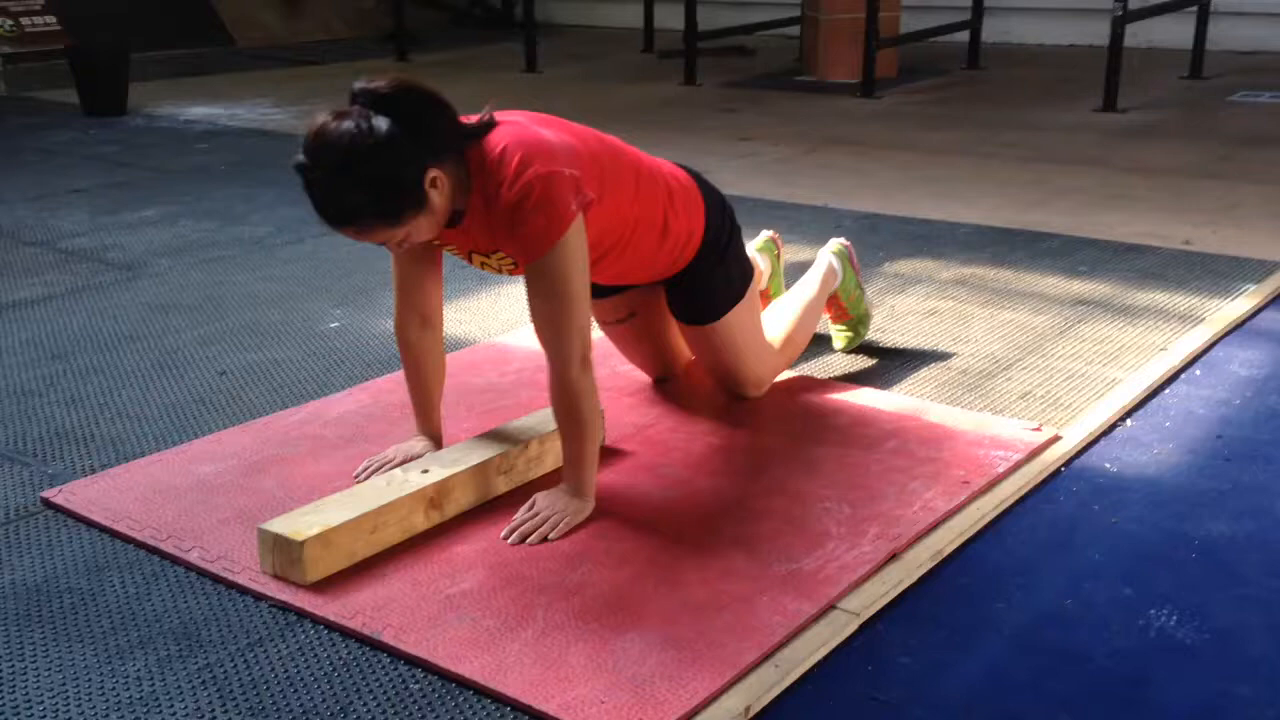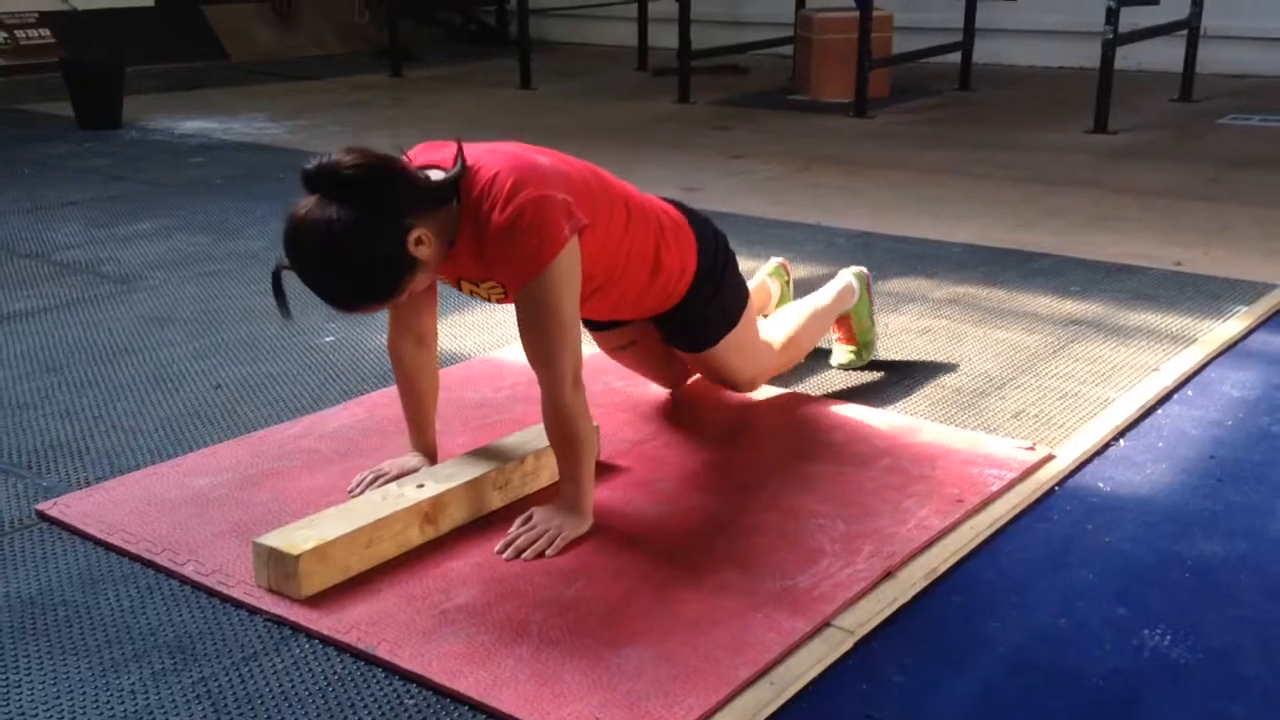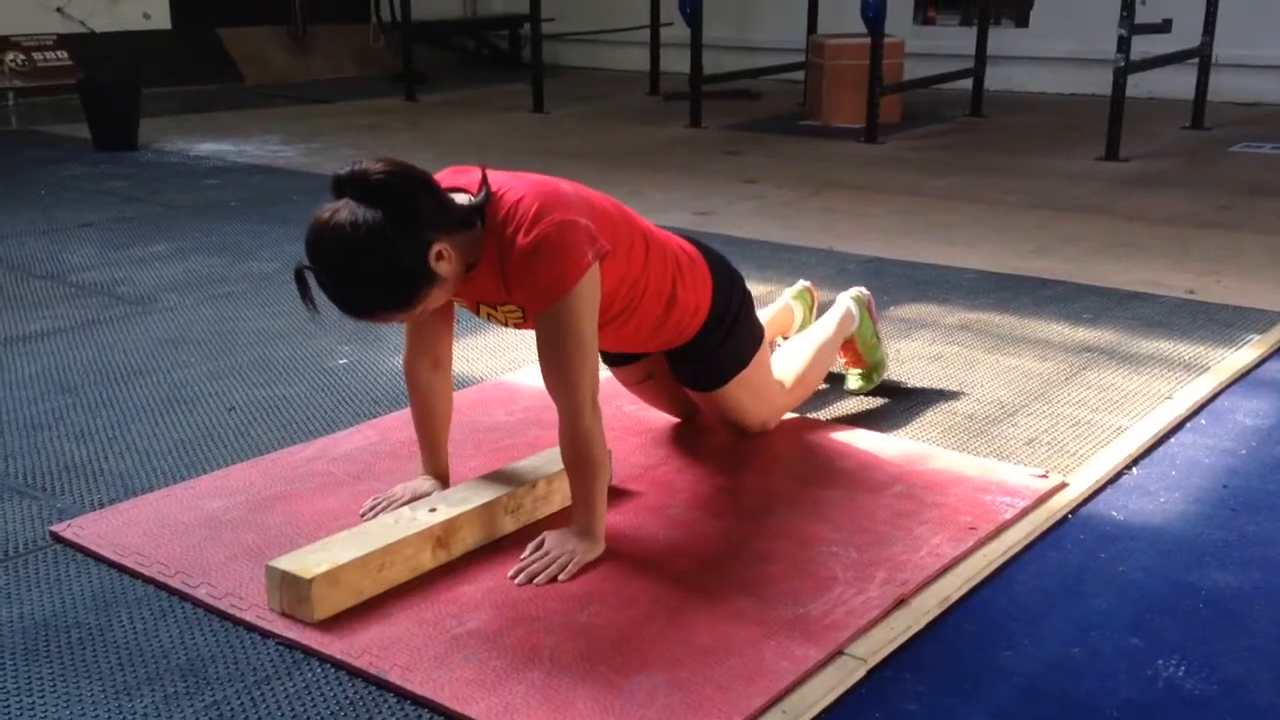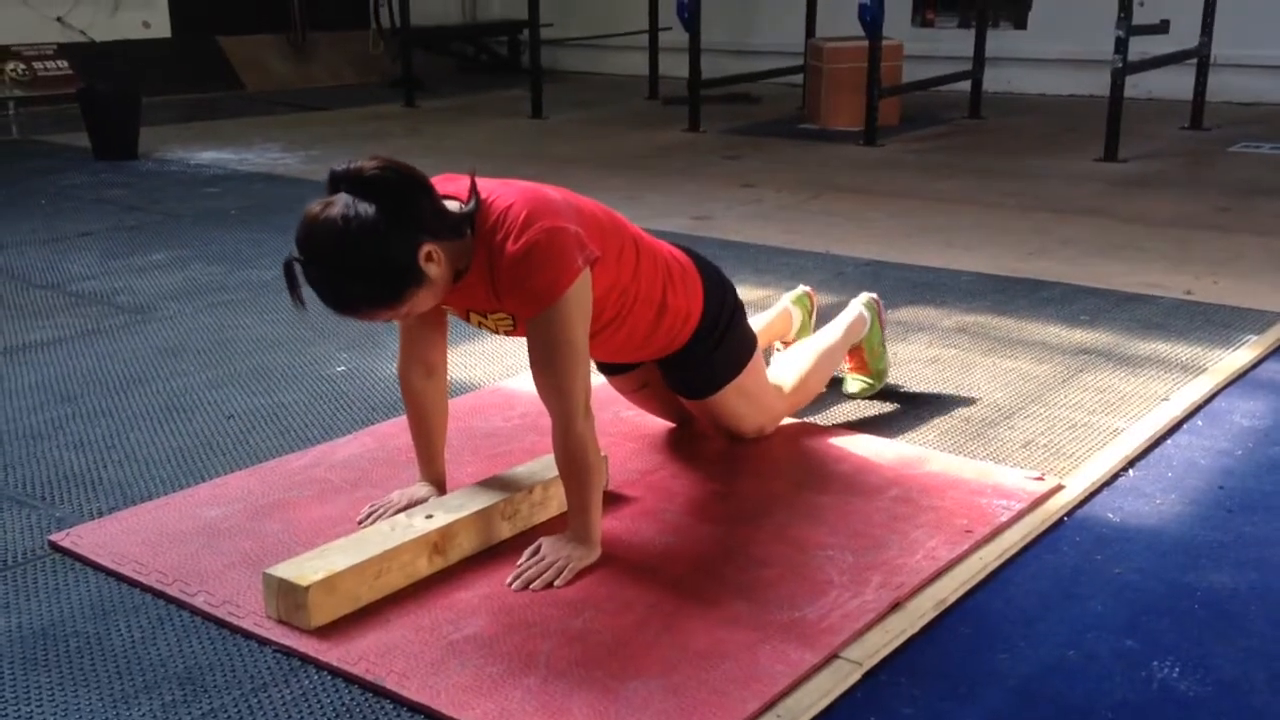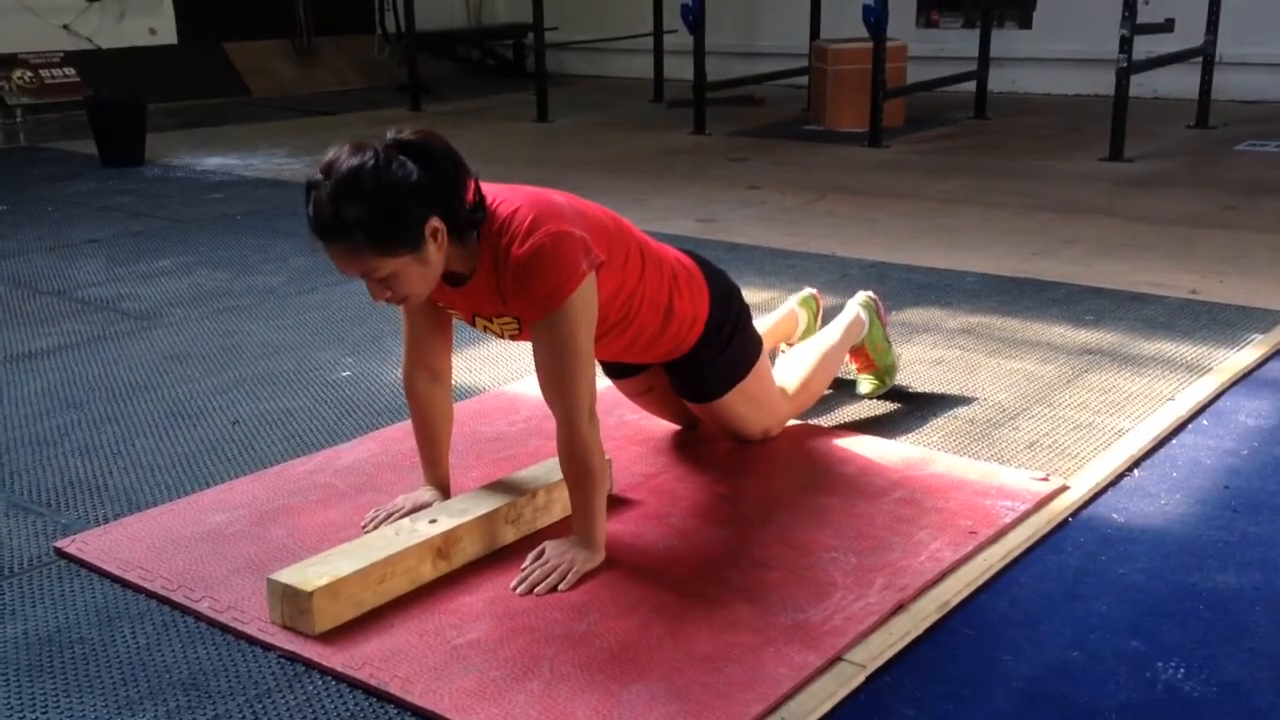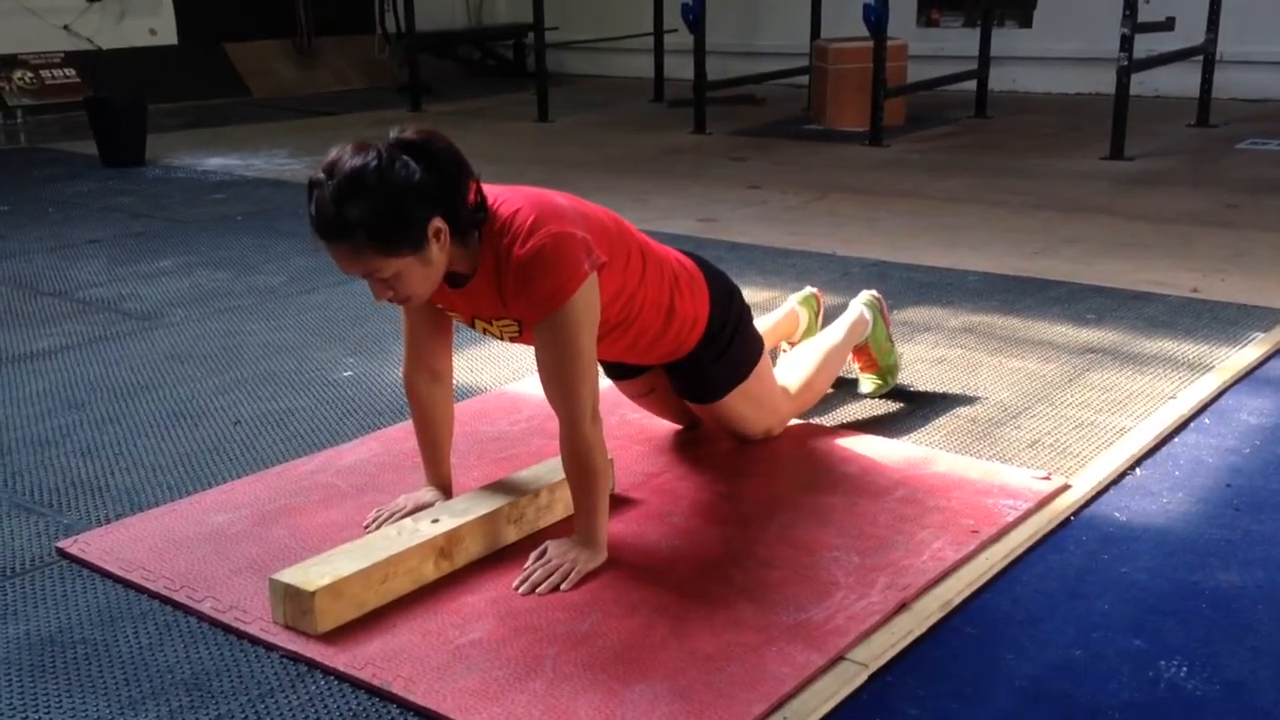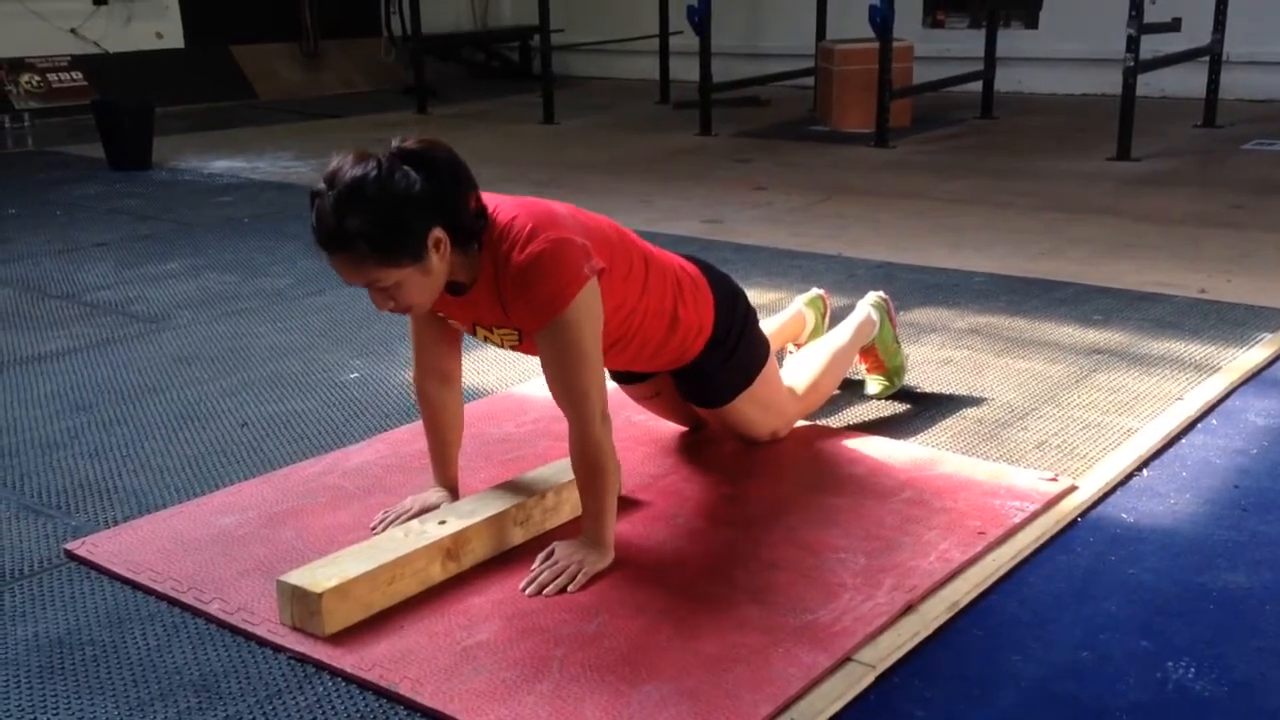
dt=0.7s
person 1, frame 1
left shoulder: (530, 189)
right shoulder: (415, 175)
left elbow: (570, 358)
right elbow: (416, 321)
left wrist: (579, 490)
right wrist: (427, 435)
left hip: (686, 229)
right hip: (613, 243)
left knee: (750, 377)
right knee: (667, 368)
left ankle: (830, 271)
right ankle: (756, 262)
person 1, frame 2
left shoulder: (522, 215)
right shoulder: (403, 201)
left elbow: (561, 379)
right elbow: (410, 340)
left wrist: (575, 505)
right wrist: (422, 450)
left hip: (681, 263)
right hip: (613, 270)
left knee: (747, 371)
right knee: (675, 376)
left ankle: (844, 291)
right ankle: (766, 286)
person 1, frame 3
left shoulder: (543, 241)
right shoulder: (426, 219)
left elbow: (577, 405)
right elbow: (424, 362)
left wrist: (587, 531)
right wrist: (433, 474)
left hip: (693, 300)
right hip: (629, 312)
left knee: (761, 412)
right knee: (695, 410)
left ankle: (846, 317)
right ankle: (791, 308)
person 1, frame 4
left shoulder: (533, 247)
right shoulder: (416, 228)
left elbow: (570, 412)
right elbow: (420, 370)
left wrist: (583, 536)
right wrist: (430, 480)
left hip: (685, 307)
right hip: (622, 319)
left knee: (758, 417)
right knee: (689, 416)
left ankle: (857, 321)
right ankle: (788, 314)
person 1, frame 5
left shoulder: (539, 250)
right shoulder: (427, 240)
left elbow: (575, 415)
right elbow: (425, 373)
left wrist: (587, 540)
right wrist: (436, 484)
left hip: (690, 311)
right hip: (626, 326)
left knee: (765, 418)
right knee: (694, 417)
left ankle: (856, 322)
right ankle: (795, 315)
person 1, frame 6
left shoulder: (540, 252)
right shoulder: (424, 246)
left elbow: (578, 416)
right elbow: (425, 374)
left wrist: (589, 540)
right wrist: (437, 485)
left hip: (691, 314)
right hip: (625, 328)
left knee: (768, 419)
right knee: (694, 419)
left ankle: (861, 320)
right ankle: (796, 313)
person 1, frame 7
left shoulder: (541, 264)
right shoulder: (433, 254)
left elbow: (586, 419)
right elbow: (434, 375)
left wrist: (596, 542)
right wrist: (443, 484)
left hip: (699, 319)
right hip: (633, 330)
left knee: (773, 420)
right knee: (701, 418)
left ankle: (866, 321)
right ankle: (802, 314)
